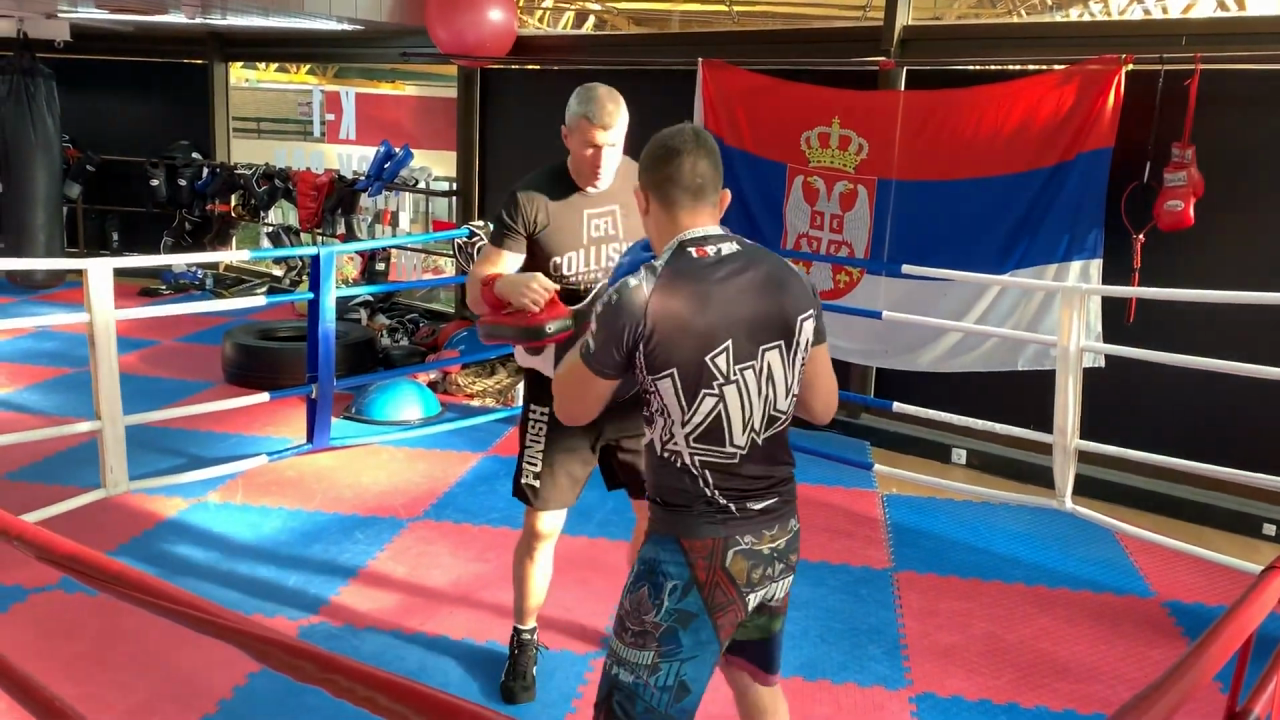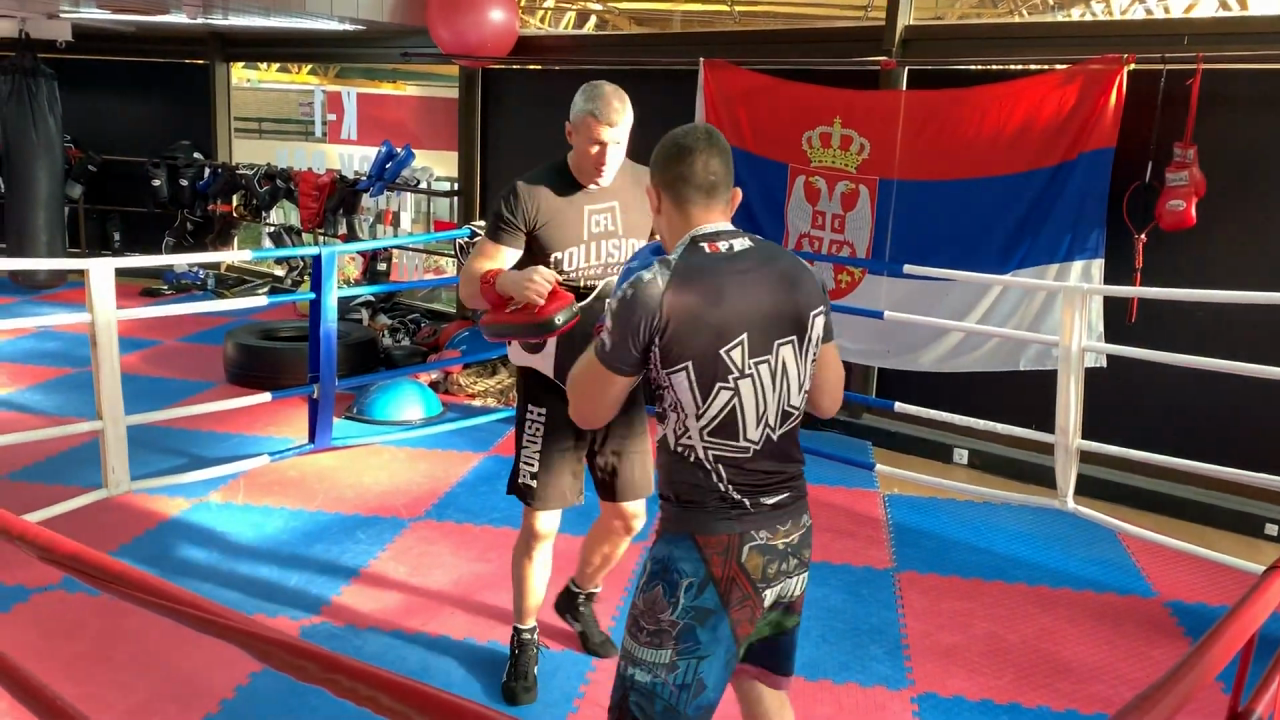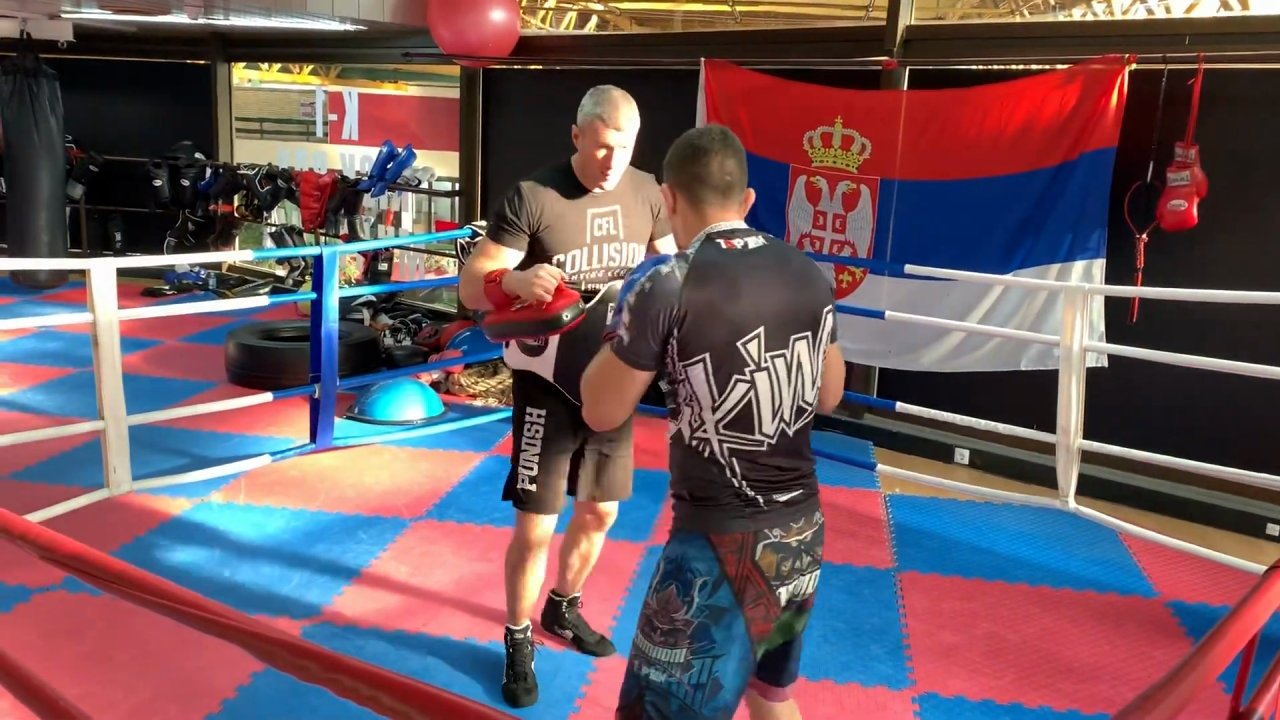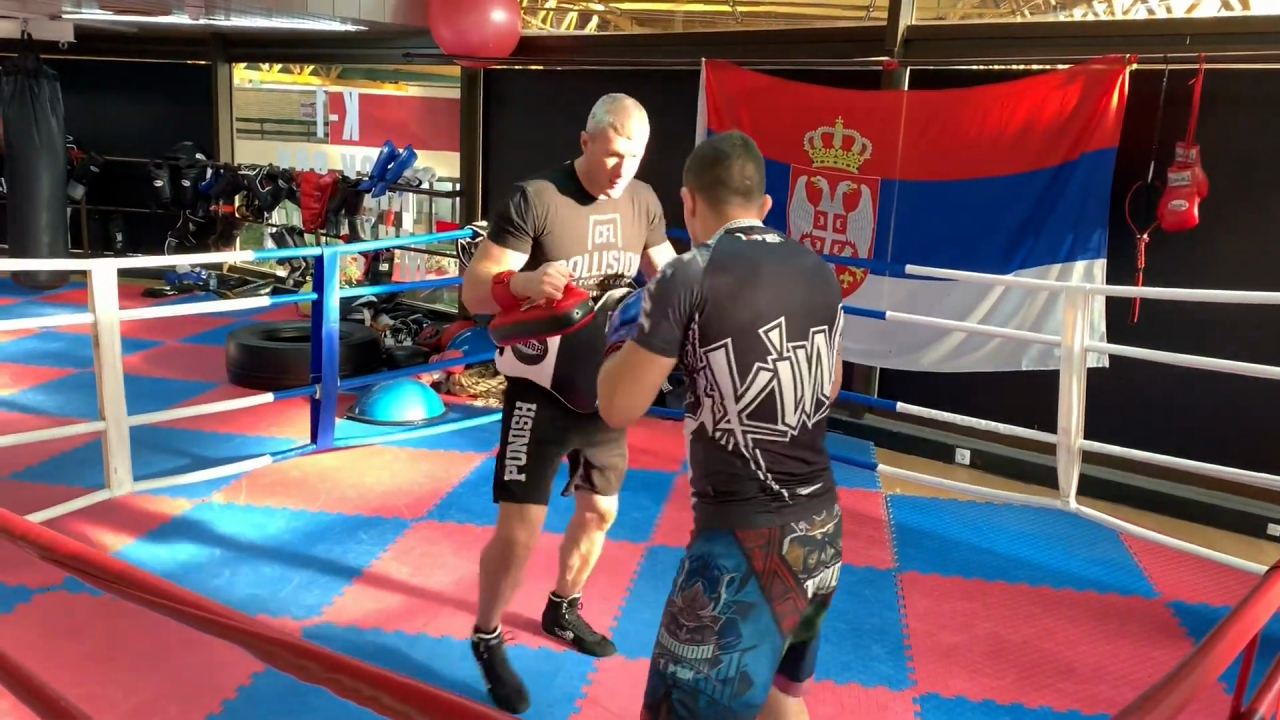
dt=0.1s
person 1, frame 1
right shoulder: (529, 199)
right elbow: (478, 292)
right wrist: (505, 286)
left hip: (635, 383)
right hip: (559, 387)
left knee: (659, 512)
right knee: (542, 526)
right ankle: (524, 641)
person 1, frame 2
left shoulder: (644, 186)
right shoulder: (529, 195)
right elbow: (470, 287)
right wrist: (507, 282)
right hip: (552, 384)
left knee: (628, 513)
right knee: (540, 523)
left ankle: (578, 598)
right ankle: (524, 641)
person 1, frame 3
left shoulder: (646, 194)
right shoulder: (531, 196)
right elbow: (471, 287)
right wrist: (514, 281)
right hip: (549, 387)
left knee: (600, 511)
right knee: (535, 530)
left ankle: (562, 606)
right ankle: (518, 641)
person 1, frame 4
left shoulder: (643, 202)
right shoulder: (533, 199)
left elbow: (659, 276)
right elbow: (473, 292)
right wrist: (524, 279)
left hip: (603, 387)
right hip: (539, 386)
left knee: (602, 507)
right knee: (519, 526)
left ankle: (562, 607)
right ankle: (487, 641)
person 2, frame 1
left shoulder: (638, 298)
right shoulder: (788, 281)
left elbow: (571, 407)
right elbow: (821, 407)
left hip: (694, 551)
right hip: (776, 535)
right knee: (752, 670)
person 2, frame 2
left shoulder: (652, 291)
right shoulder: (798, 277)
left elbow: (587, 411)
right elbow: (827, 401)
left hip: (708, 549)
right hip: (789, 534)
person 2, frame 3
left shoulder: (667, 284)
right shoulder: (807, 276)
left elbow: (601, 412)
left wrist: (627, 319)
left hip: (720, 547)
right hip: (800, 532)
person 2, frame 4
left shoulder: (689, 276)
right shoulder: (817, 274)
left elbow: (619, 408)
left wrist: (625, 331)
left hip: (743, 545)
right hip: (818, 529)
